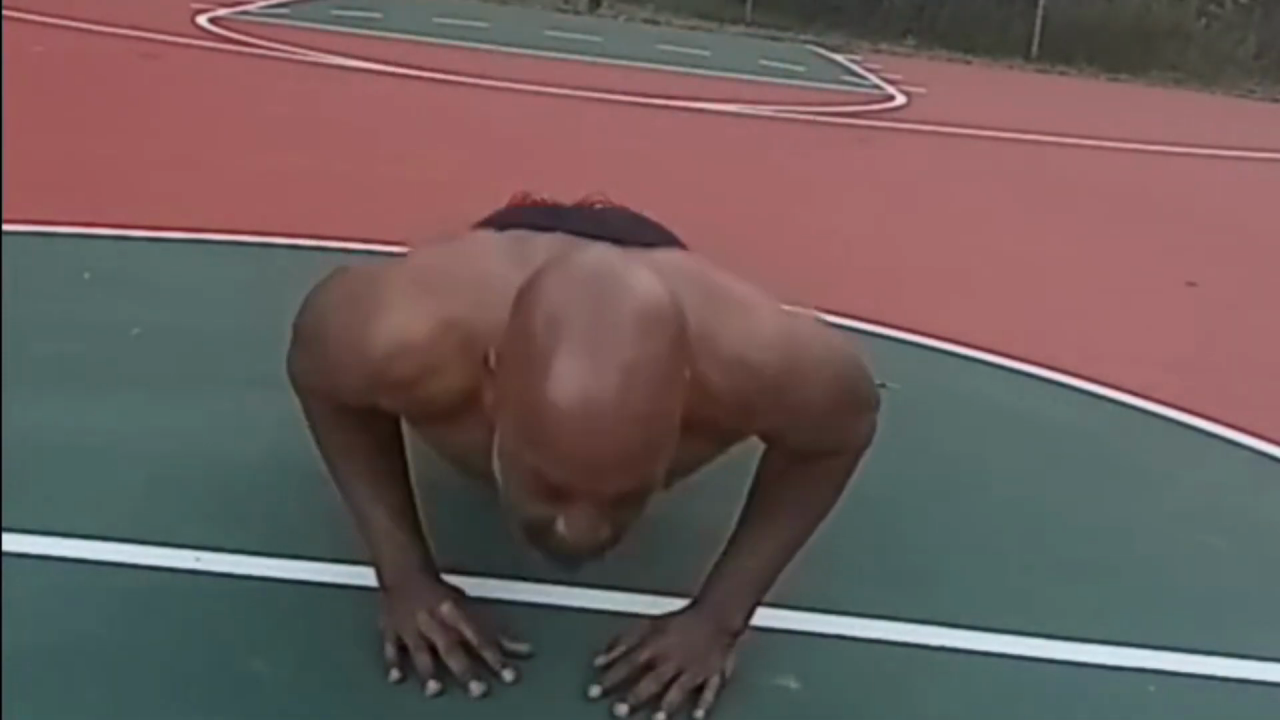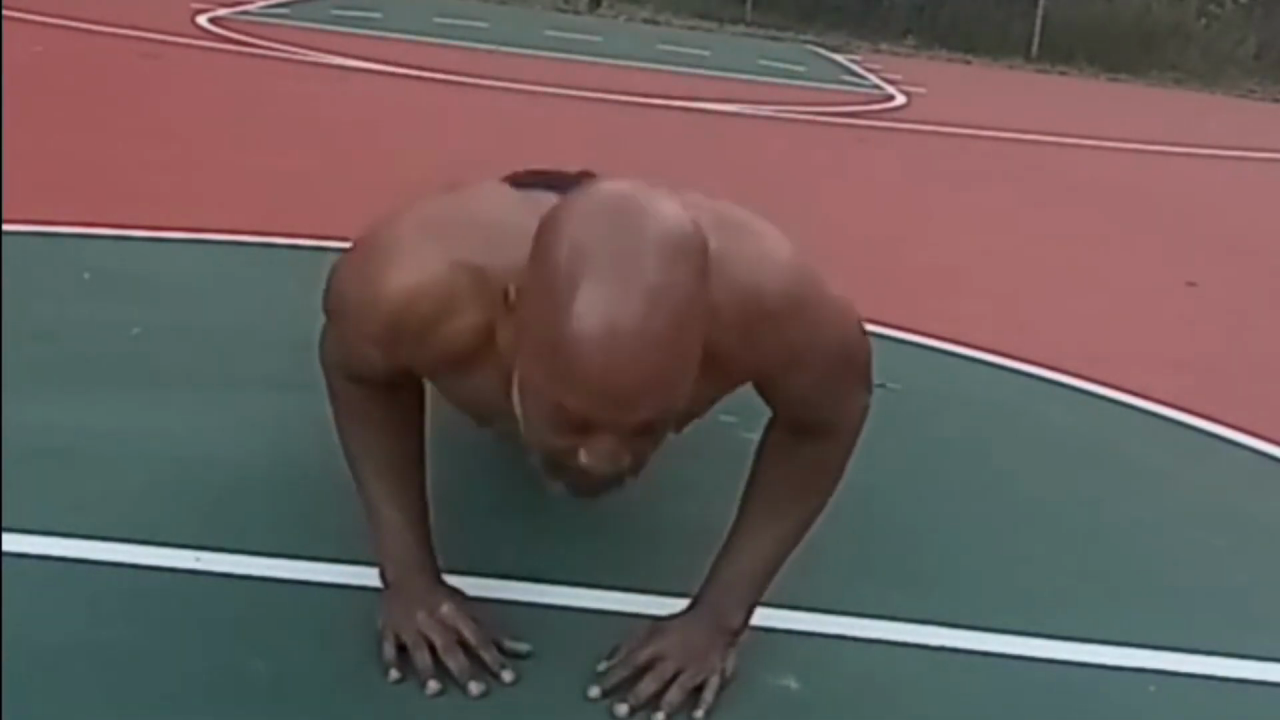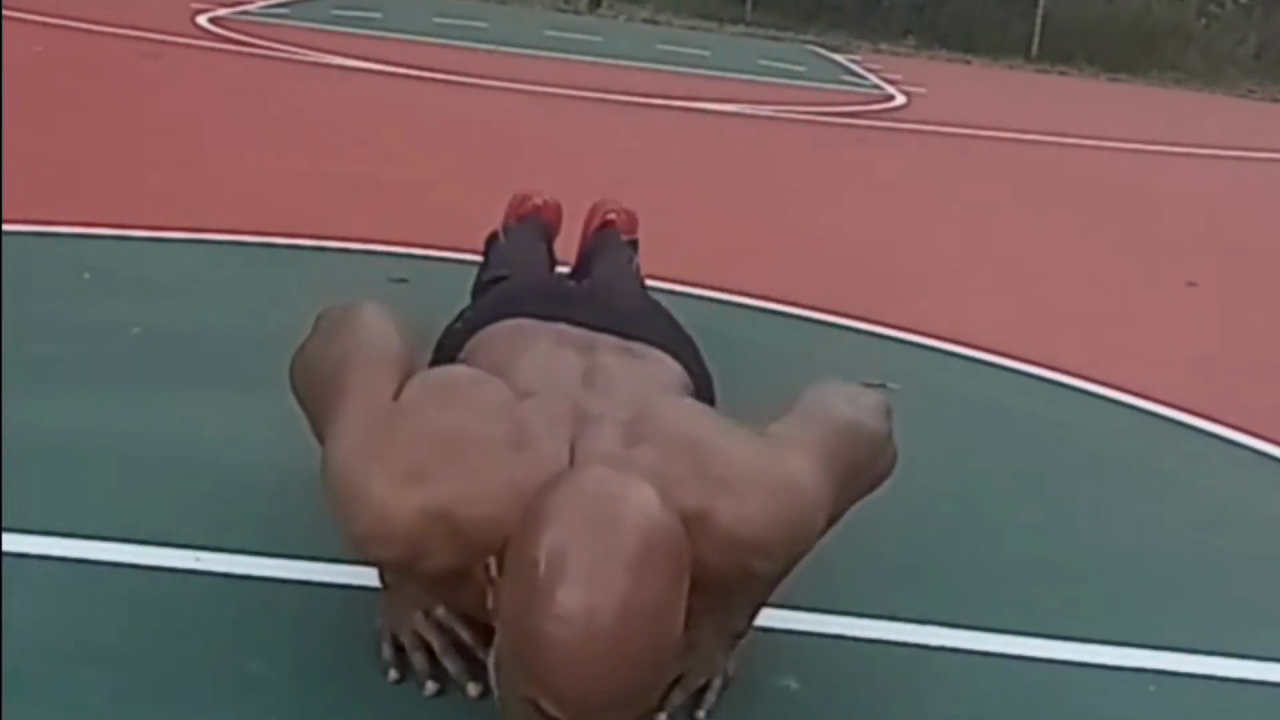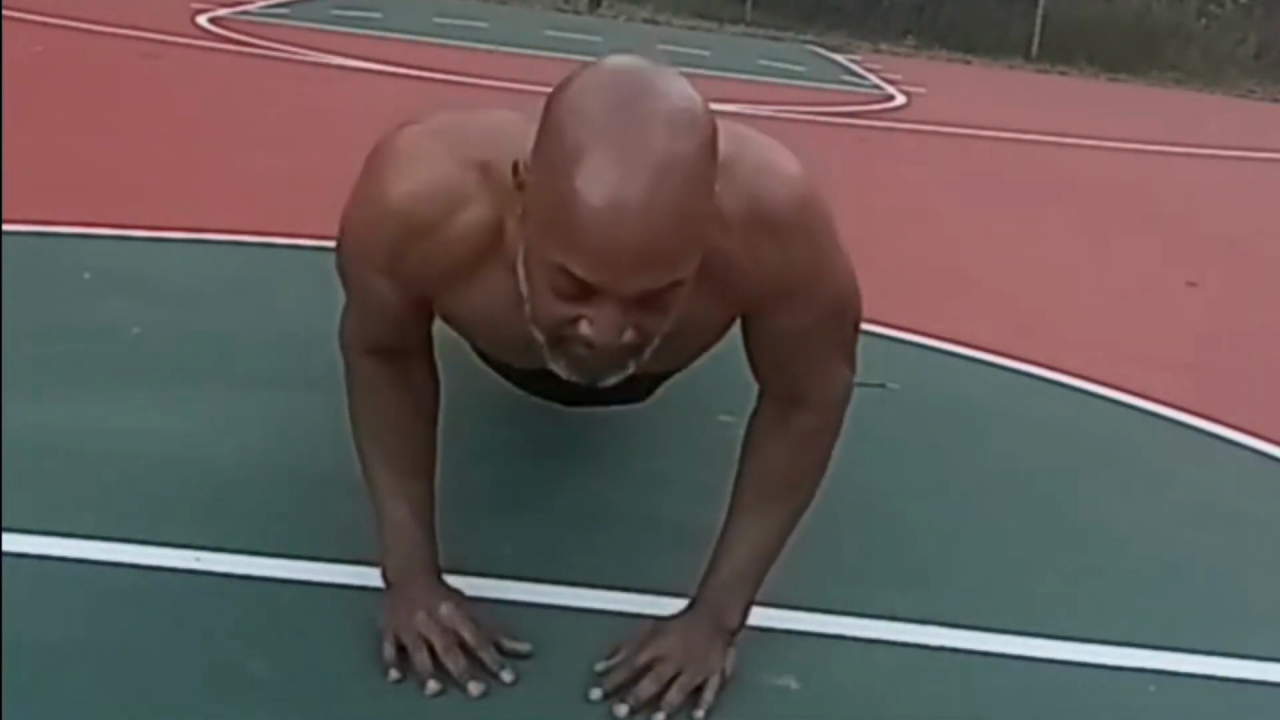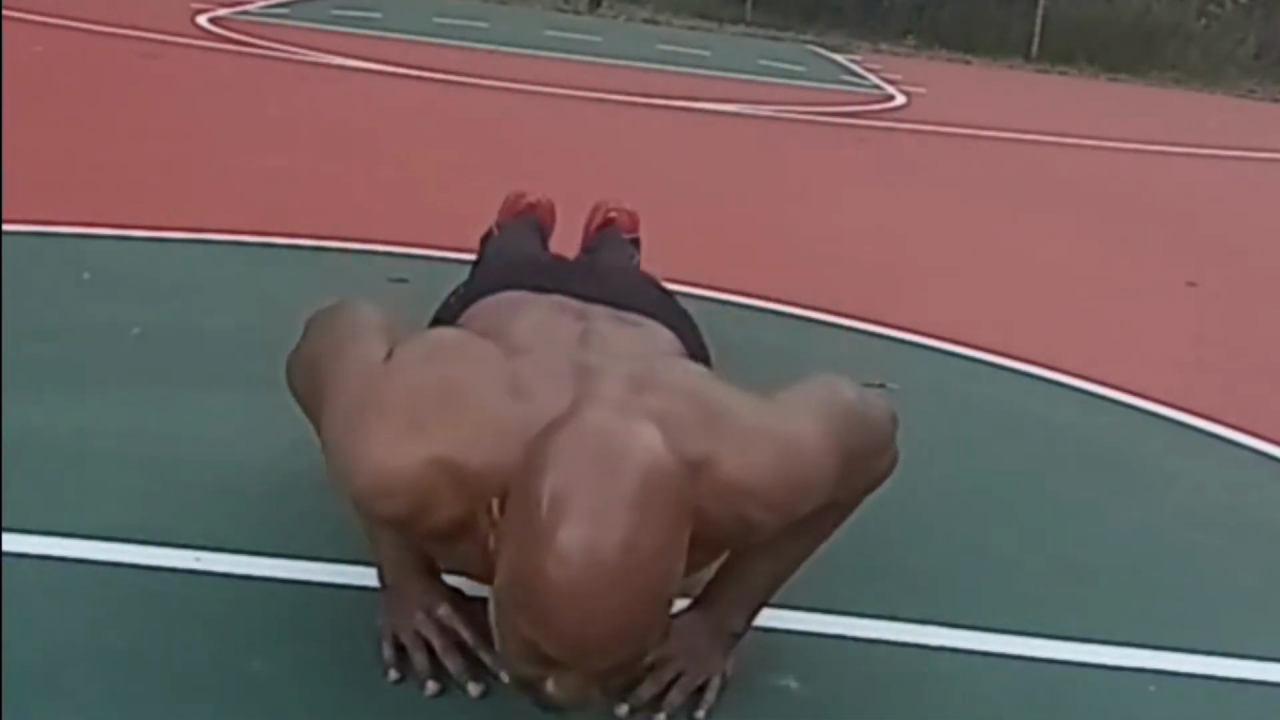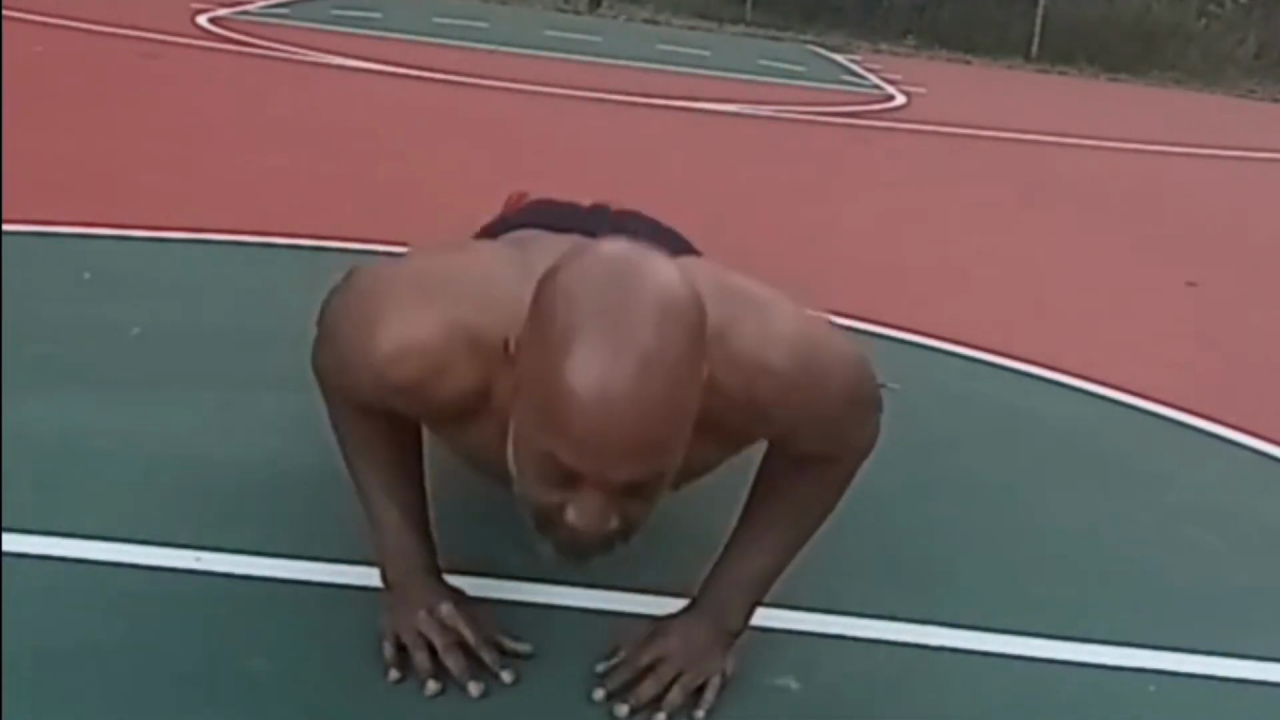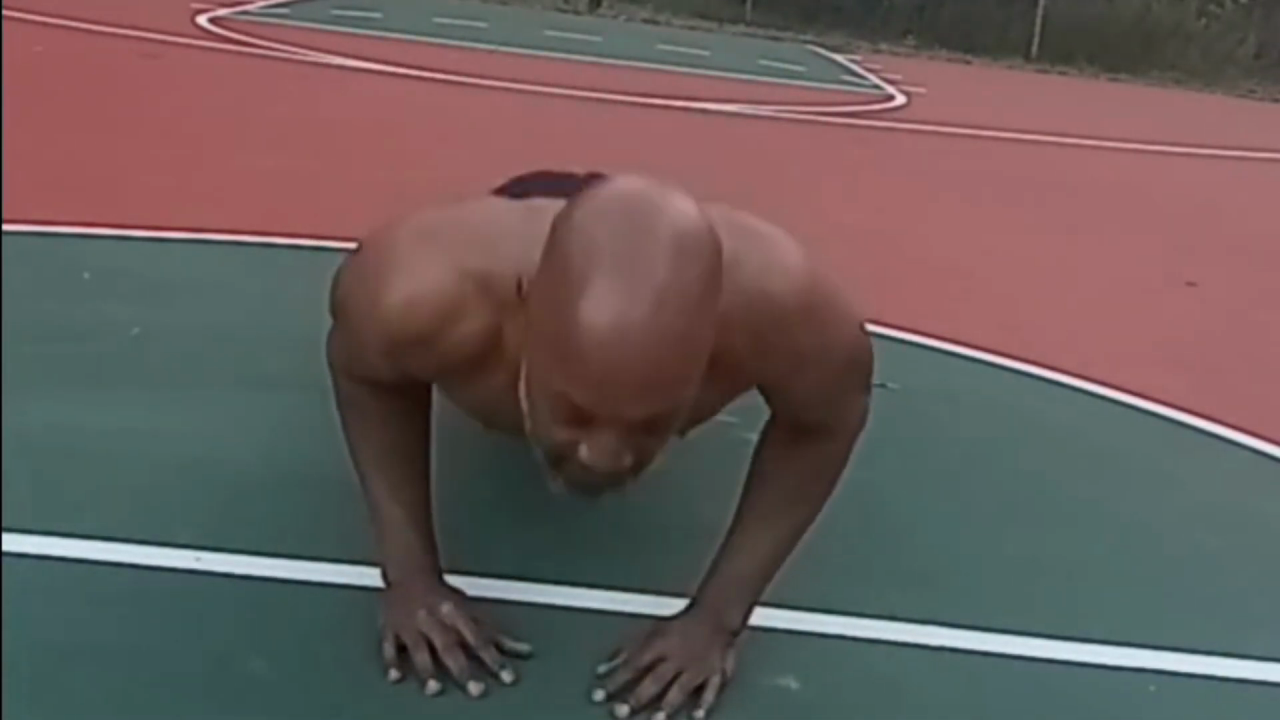
dt=0.4s
person 1, frame 1
left shoulder: (748, 355)
right shoulder: (406, 339)
left elbow: (844, 429)
right elbow: (317, 376)
left wrist: (718, 620)
right wrist: (404, 579)
left ankle: (602, 226)
right ankle: (520, 229)
person 1, frame 2
left shoulder: (767, 290)
right shoulder: (417, 283)
left elbow: (828, 421)
right elbow: (357, 373)
left wrist: (719, 616)
right wrist: (407, 576)
person 1, frame 3
left shoulder: (742, 512)
right shoulder: (414, 506)
left elbow: (869, 430)
right elbow: (341, 339)
left wrist: (722, 622)
right wrist: (404, 582)
left hip: (654, 356)
left ankle: (610, 236)
right ankle: (526, 227)
person 1, frame 4
left shoulder: (772, 214)
right shoulder: (419, 197)
left elbow: (809, 398)
right elbow: (379, 351)
left wrist: (719, 613)
right wrist: (408, 575)
person 1, frame 5
left shoulder: (747, 476)
right shoulder: (408, 467)
left elbow: (873, 430)
right elbow: (338, 333)
left wrist: (721, 622)
right wrist: (406, 582)
left hip: (650, 334)
right hip: (492, 321)
left ankle: (612, 235)
right ankle: (522, 223)
person 1, frame 6
left shoulder: (766, 359)
right shoulder: (415, 342)
left elbow: (844, 437)
right elbow: (342, 378)
left wrist: (718, 619)
right wrist: (408, 579)
left ankle: (624, 235)
right ankle: (519, 233)
person 1, frame 7
left shoulder: (777, 297)
right shoulder: (421, 293)
left elbow: (825, 424)
right elbow: (365, 378)
left wrist: (717, 617)
right wrist: (409, 576)
right ankle: (523, 212)
